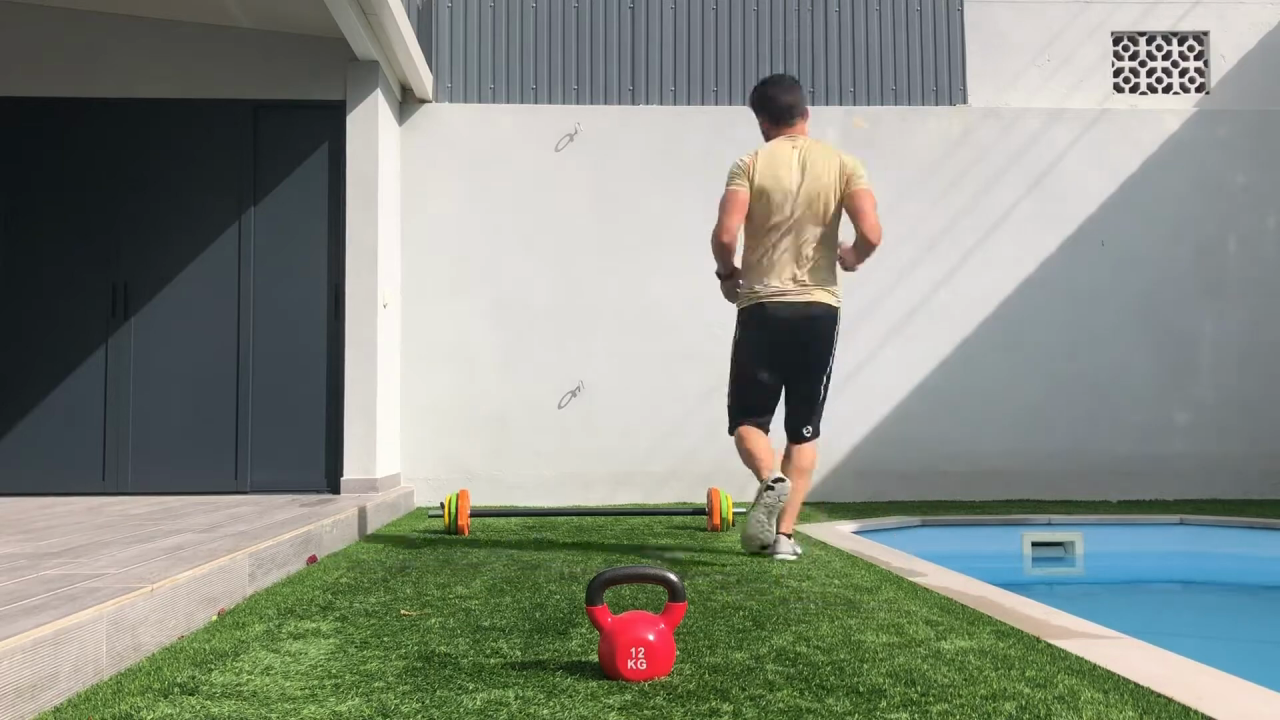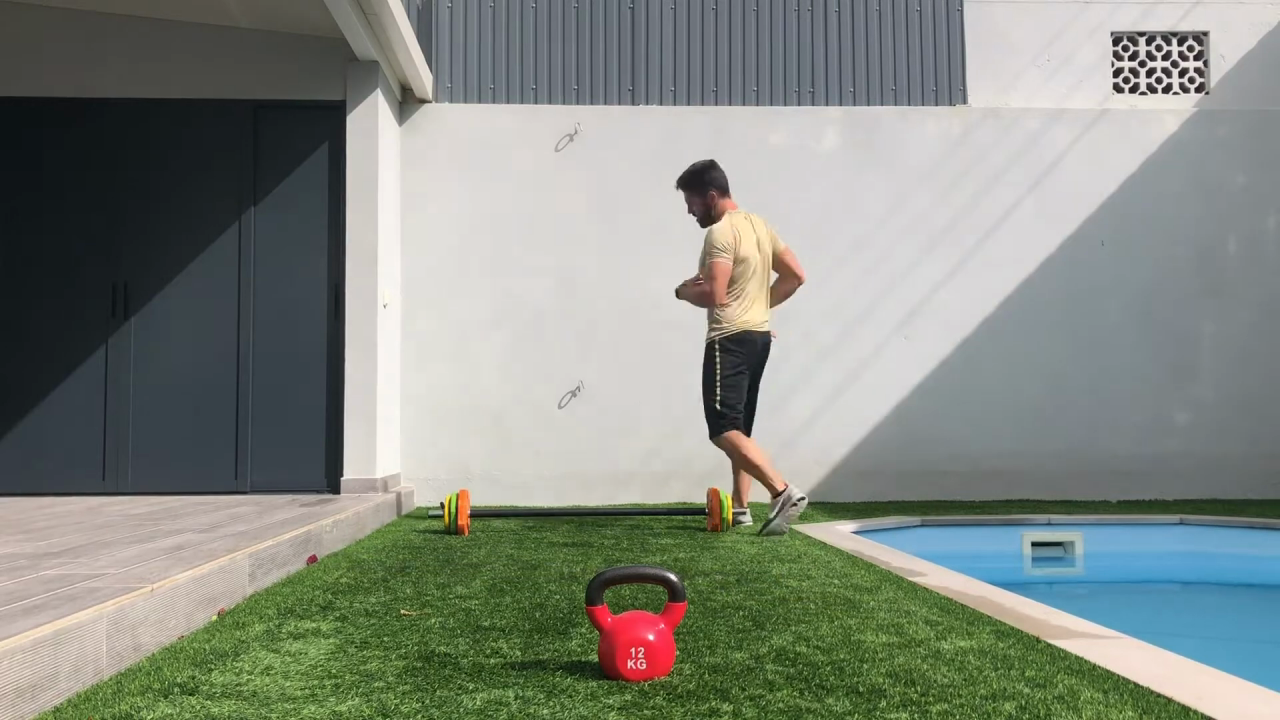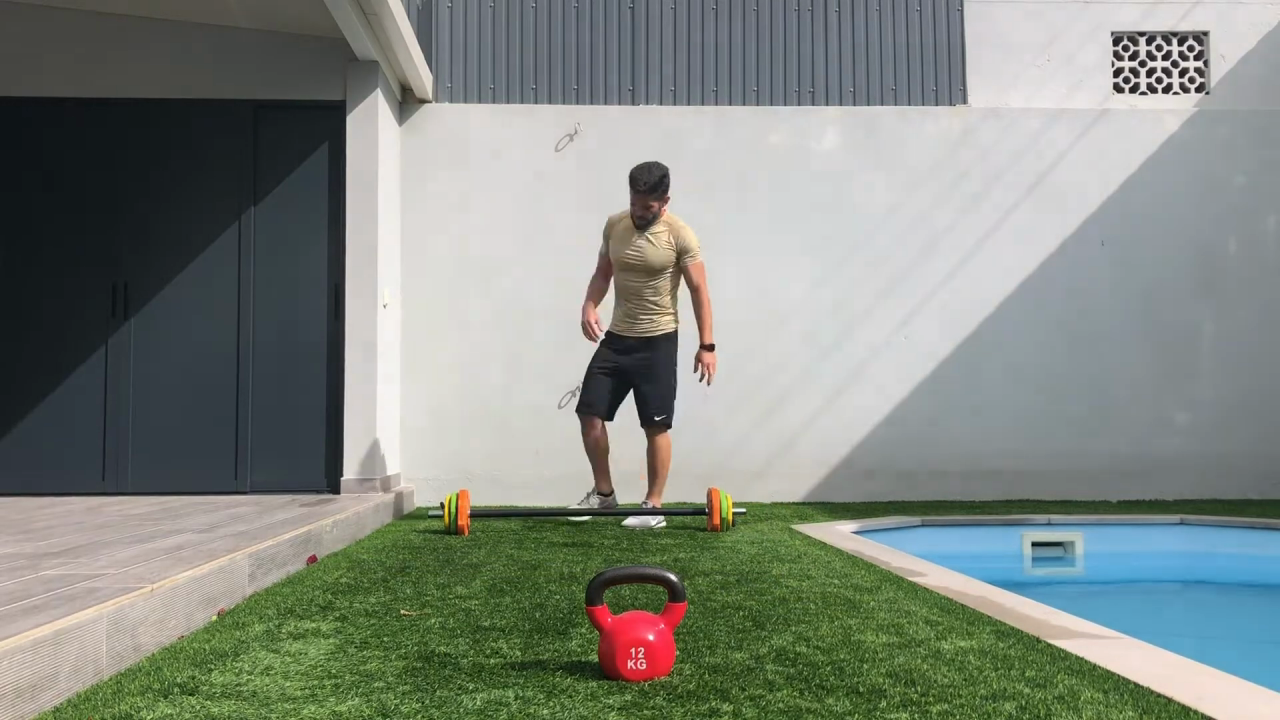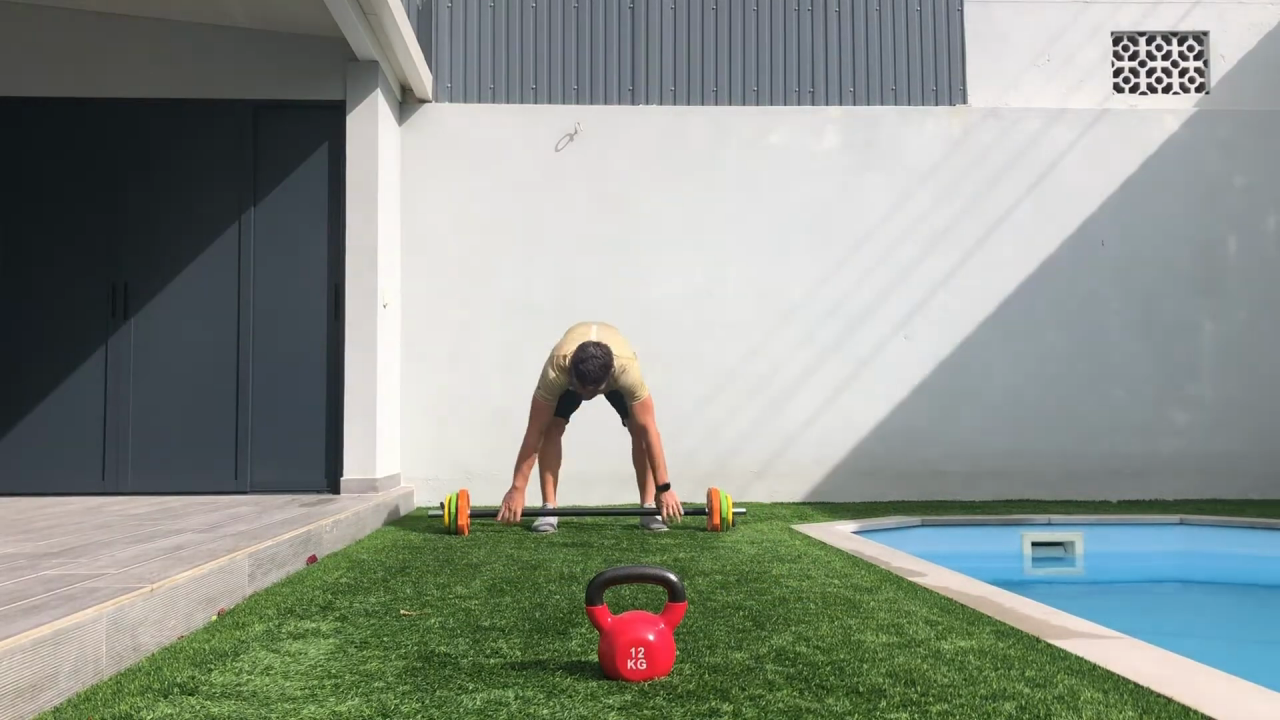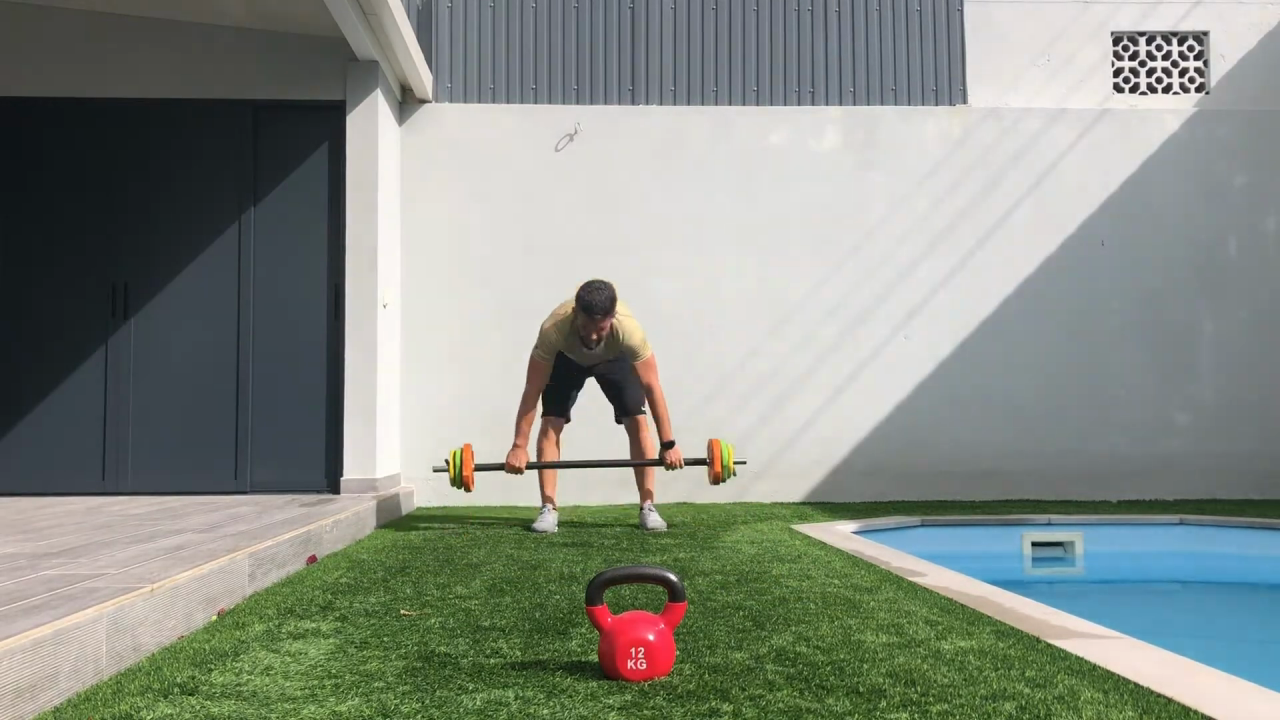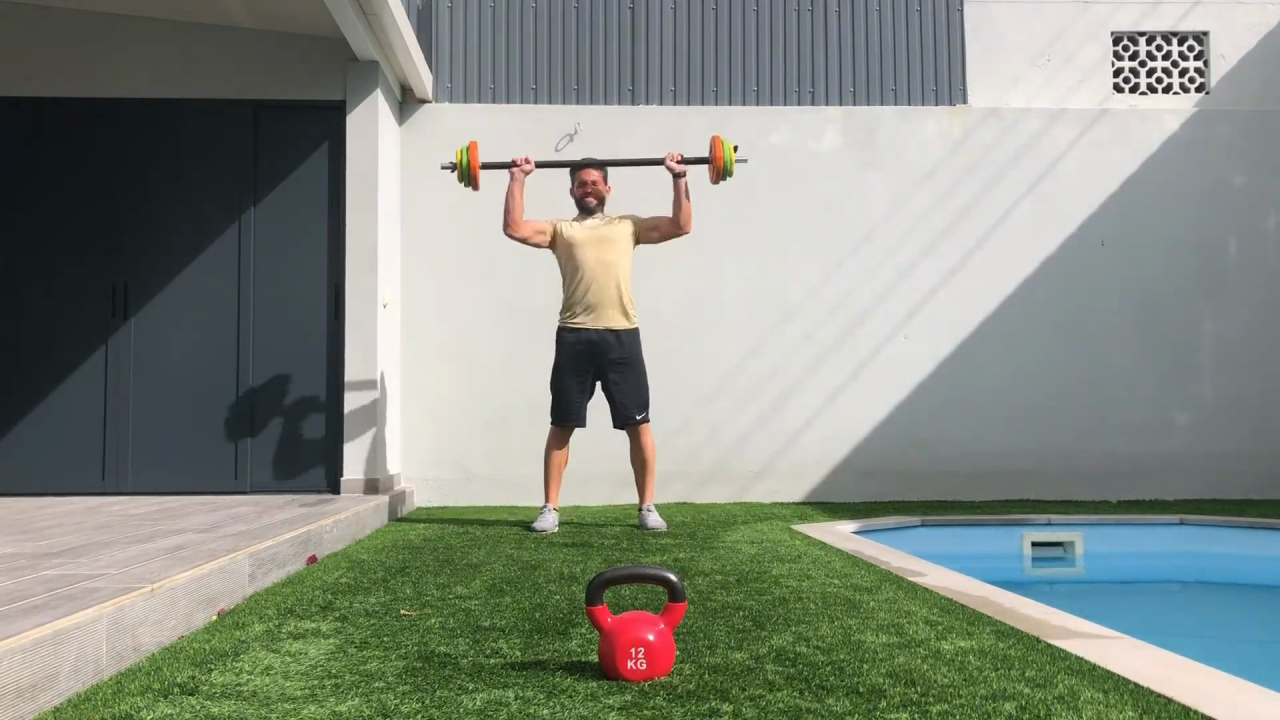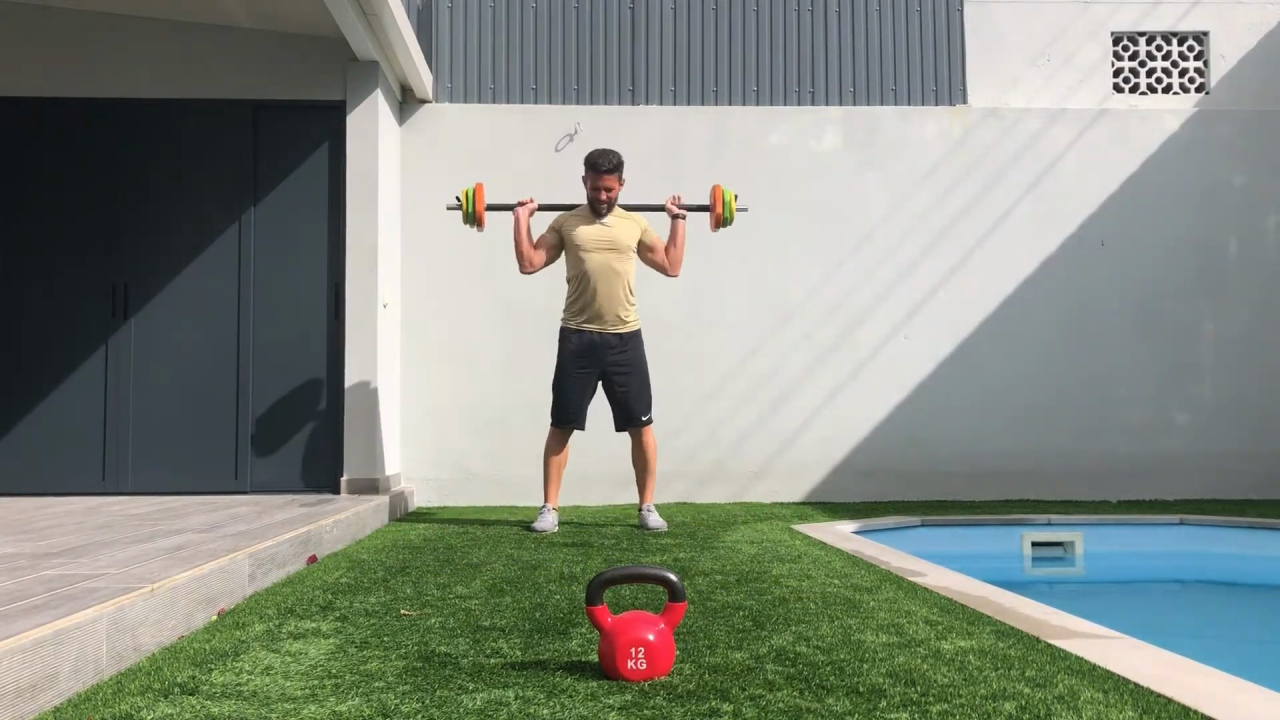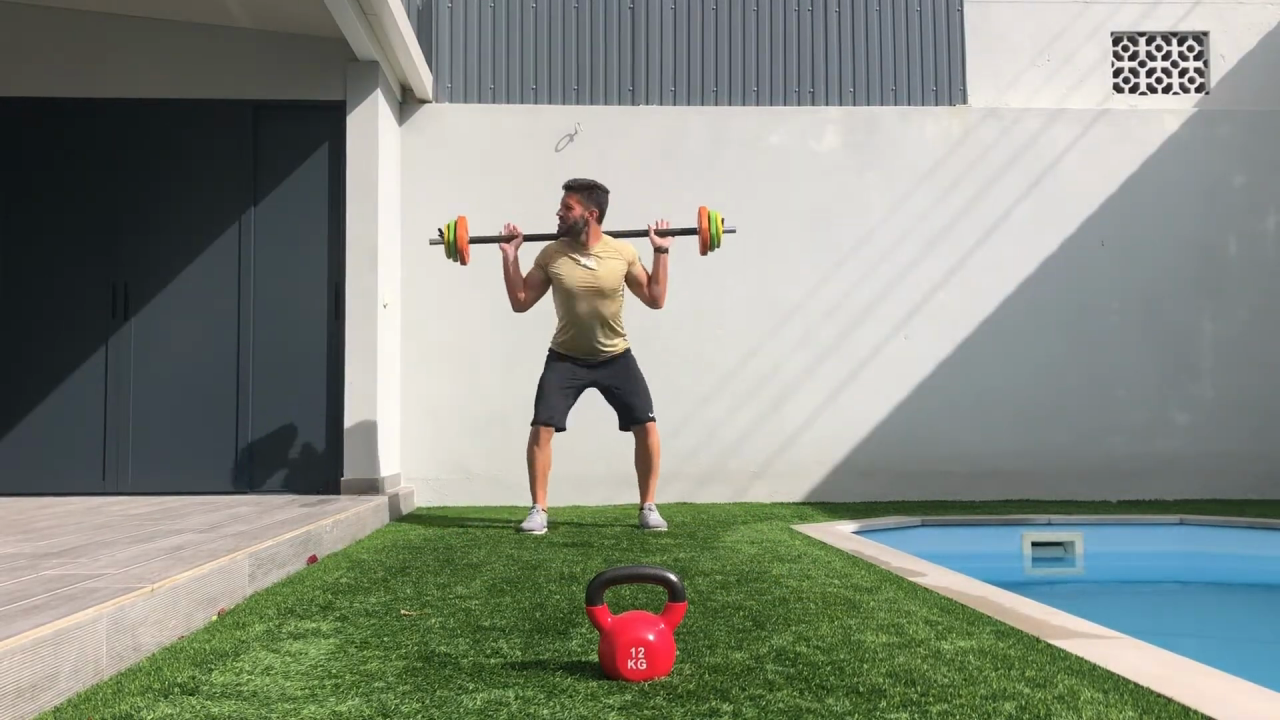
dt=0.4s
person 1, frame 1
left shoulder: (750, 164)
right shoulder: (842, 164)
left elbow: (724, 238)
right elbow: (871, 235)
left wrist: (726, 272)
left hip: (763, 311)
right hip: (819, 312)
left knee: (746, 424)
right knee: (803, 433)
left ankle: (771, 483)
right ankle: (786, 535)
person 1, frame 2
left shoulder: (719, 233)
right shoulder: (757, 225)
left elbow: (715, 295)
right elbow: (796, 275)
left wrist: (684, 291)
left hip: (730, 341)
right hip: (757, 337)
left knee: (726, 431)
right knee: (740, 426)
left ankle: (782, 492)
right ankle: (740, 508)
person 1, frame 3
left shoulder: (679, 234)
right shoulder: (615, 225)
left elbow: (699, 291)
right elbow: (603, 274)
left wrist: (707, 345)
right wrist: (589, 307)
left hip: (658, 341)
right hip: (616, 339)
left knee: (657, 426)
right knee: (589, 415)
left ankle: (653, 507)
right ankle: (604, 491)
person 1, frame 4
left shoulder: (627, 370)
right shoulder: (556, 371)
left elbow: (649, 430)
right elbow: (533, 433)
left wrist: (664, 488)
right wrist: (516, 490)
left hip: (614, 360)
right hip: (570, 366)
left knee: (638, 428)
right knee: (552, 428)
left ankle: (648, 507)
right ankle: (549, 508)
person 1, frame 5
left shoulder: (628, 329)
right shoulder: (555, 328)
left elbow: (653, 388)
right elbow: (532, 391)
left wrist: (669, 445)
right wrist: (519, 446)
left hip: (614, 360)
right hip: (566, 361)
left knee: (637, 419)
right knee: (552, 421)
left ankle: (647, 506)
right ankle: (548, 507)
person 1, frame 6
left shoulder: (627, 226)
right shoulder: (559, 230)
left elbow: (681, 226)
right elbow: (514, 229)
left wrist: (679, 178)
right wrist: (517, 179)
left hip: (622, 338)
right hip: (574, 338)
left knee: (639, 426)
right knee: (561, 428)
left ankle: (647, 507)
right ankle: (550, 508)
person 1, frame 7
left shoulder: (635, 222)
right shoulder: (566, 222)
left elbow: (671, 267)
right elbow: (528, 264)
left wrist: (677, 219)
right wrist: (522, 221)
left hip: (624, 339)
right hip: (577, 338)
left knee: (641, 426)
right knee: (561, 427)
left ankle: (647, 508)
right ankle: (549, 508)
person 1, frame 8
left shoulder: (623, 254)
right shoulder: (551, 256)
left elbow: (656, 301)
right elbow: (520, 304)
left wrist: (661, 254)
right wrist: (510, 258)
left hip: (615, 358)
right hip: (567, 358)
left knee: (647, 426)
right knee: (542, 428)
left ankle: (648, 505)
right ankle: (538, 507)
